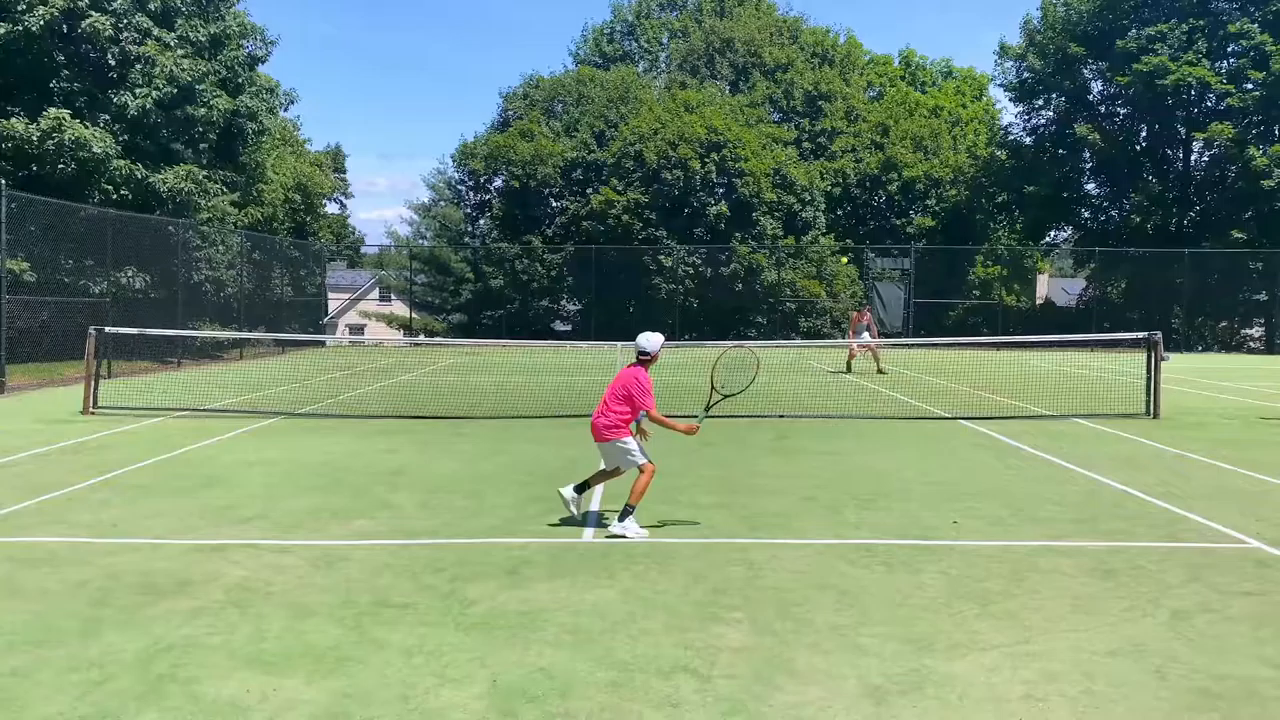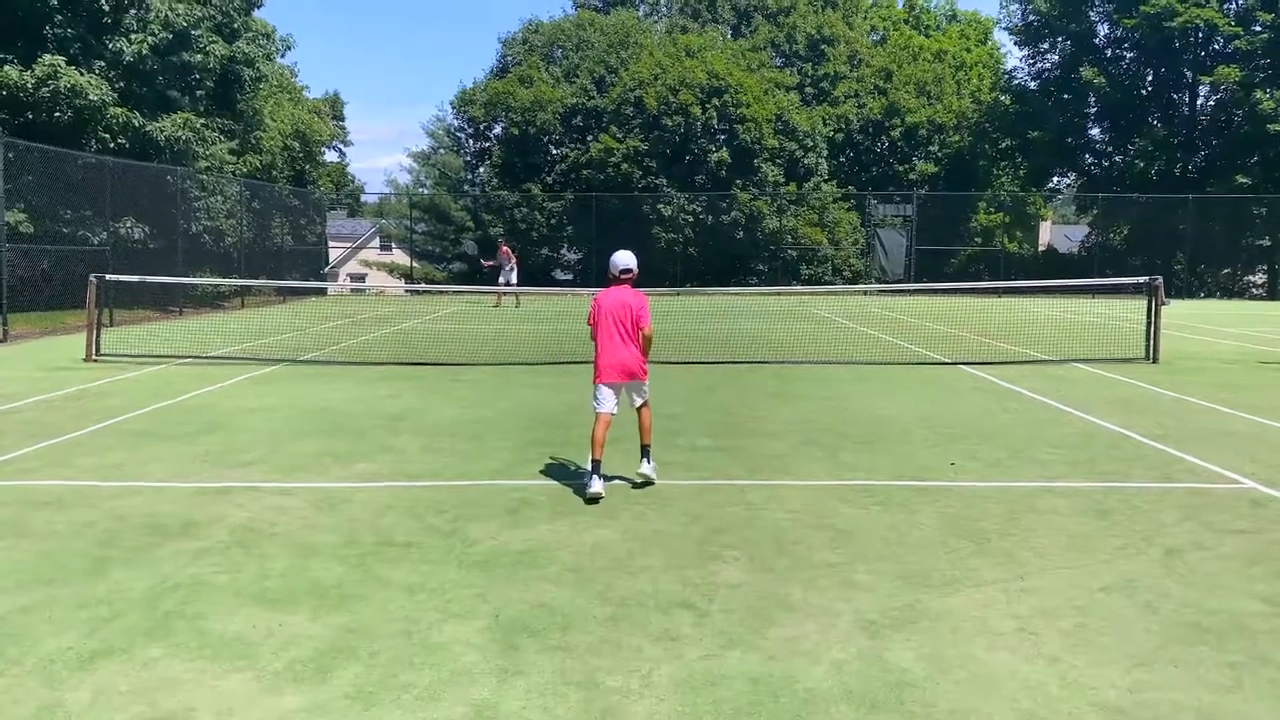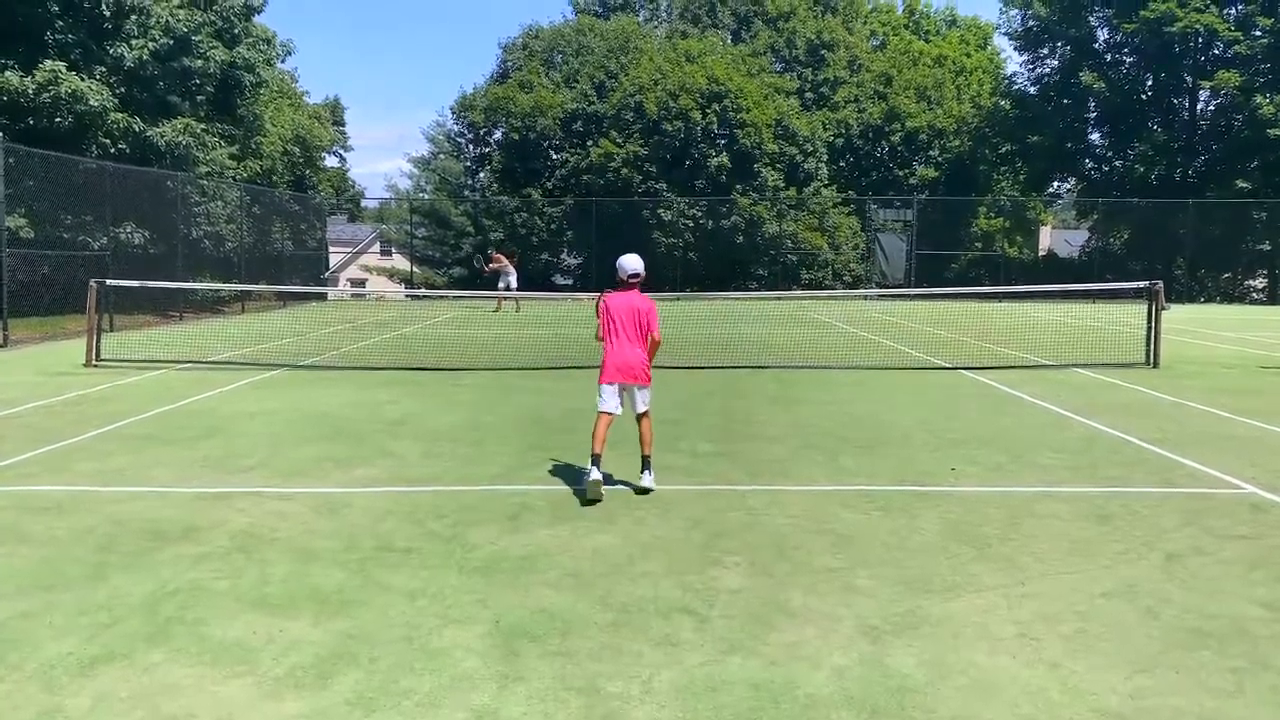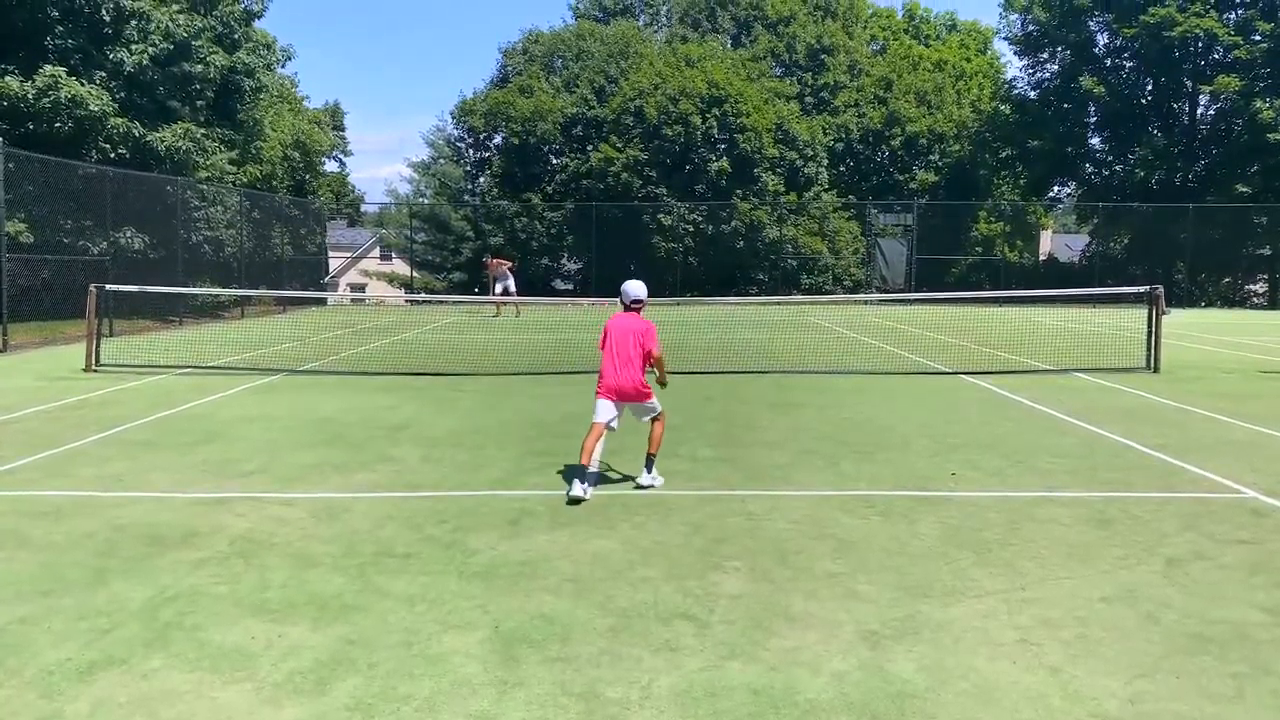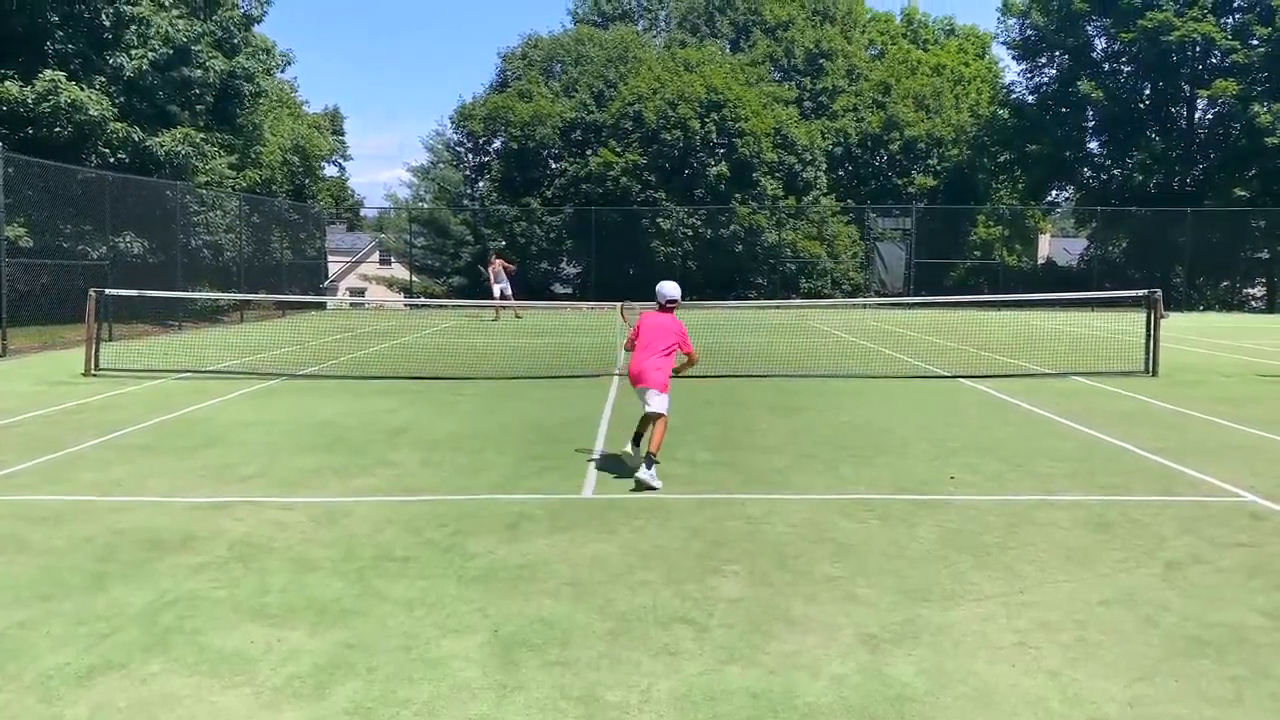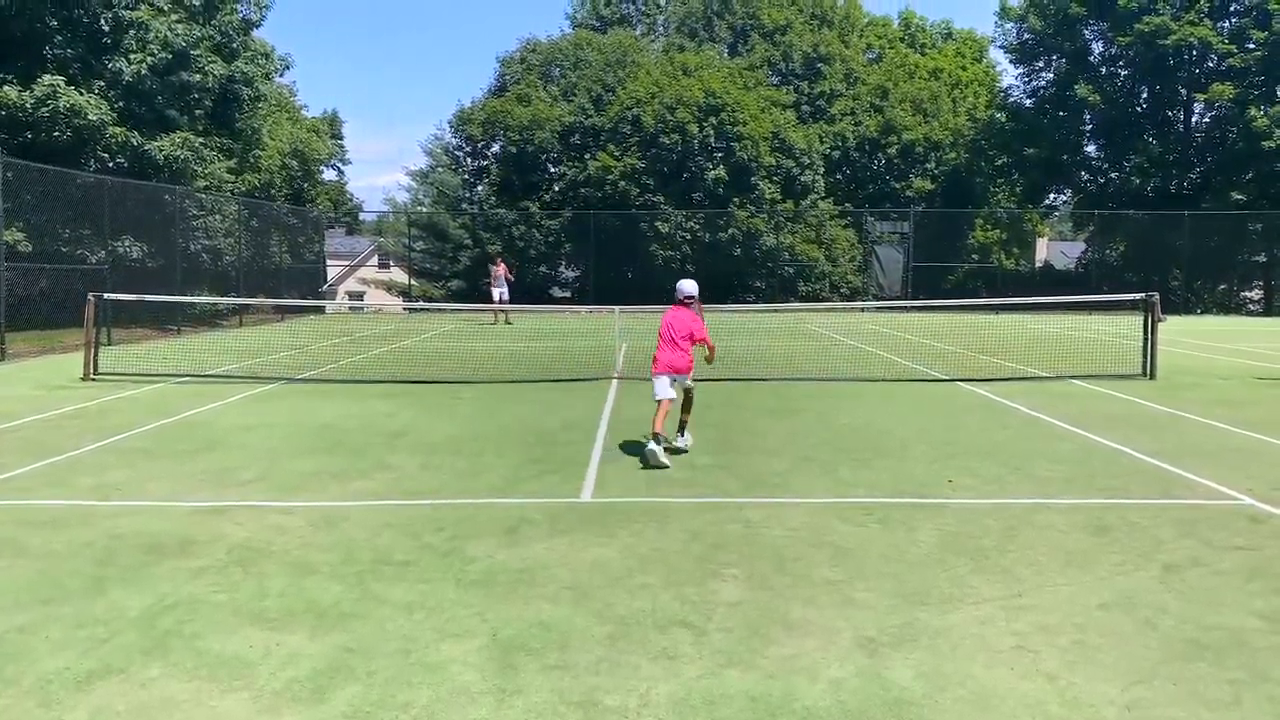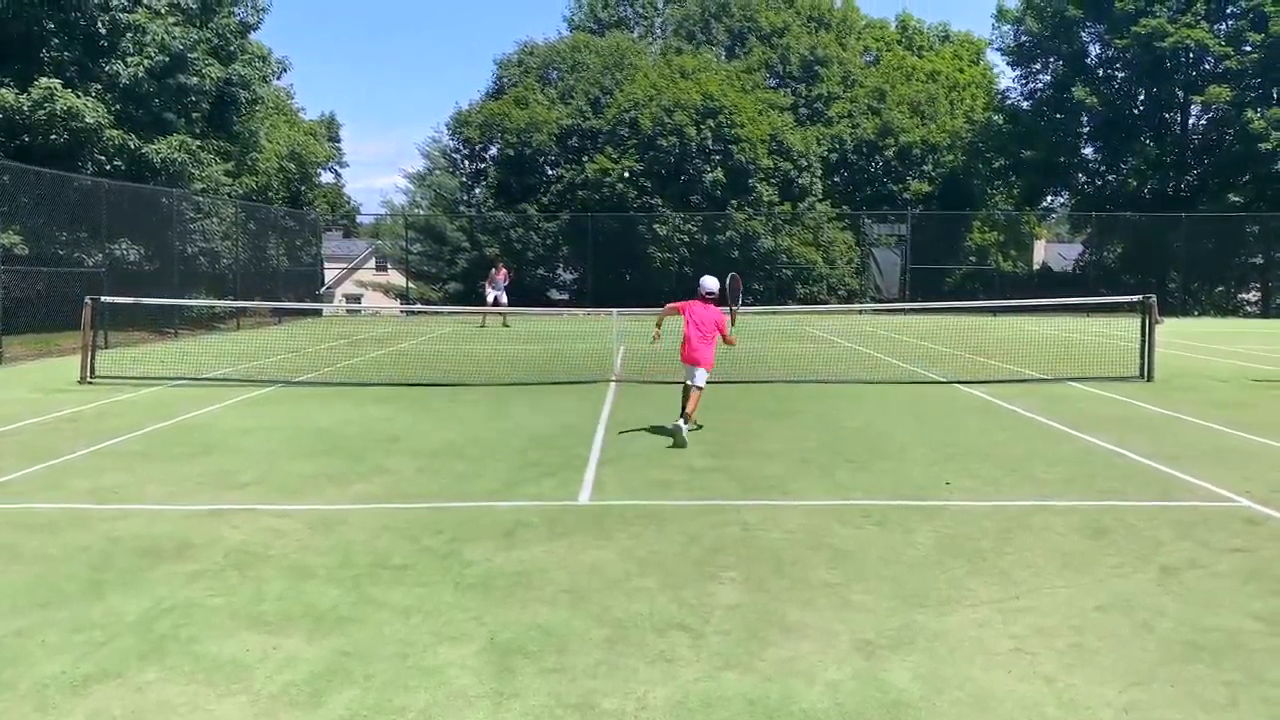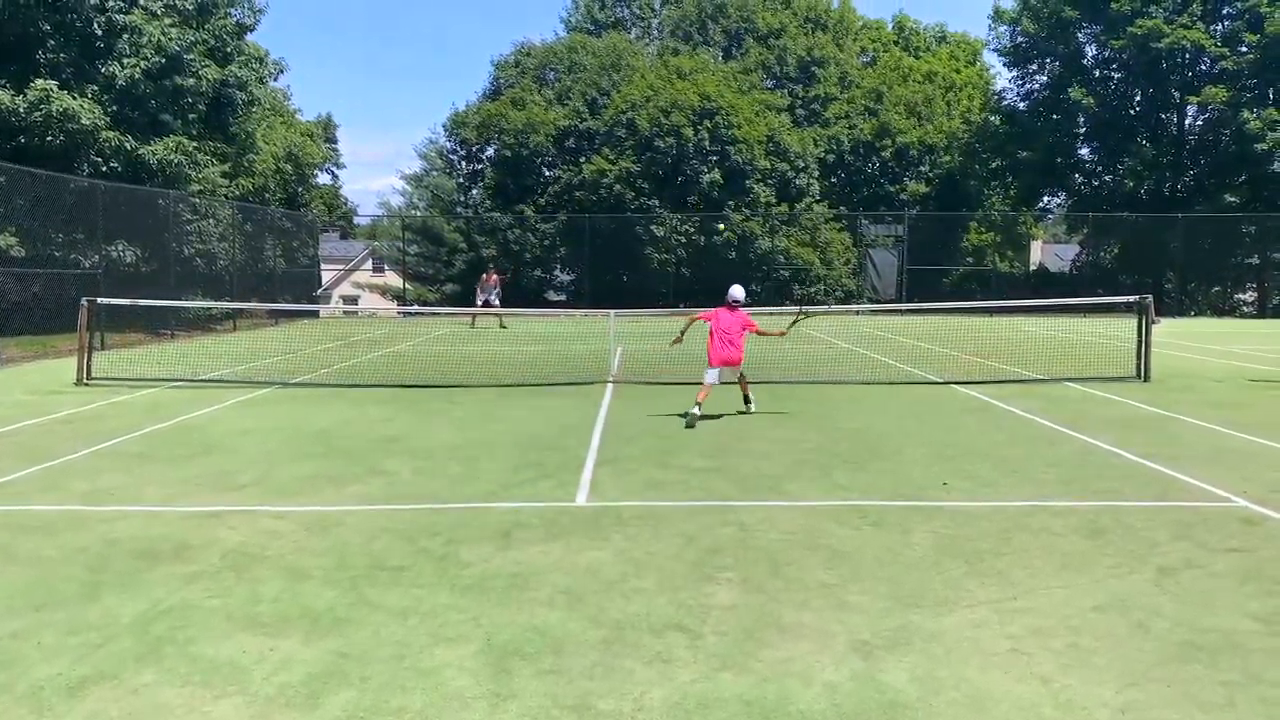
dt=0.3s
person 1, frame 1
left shoulder: (631, 370)
right shoulder: (641, 378)
right elbow: (652, 415)
left wrist: (637, 424)
right wrist: (680, 427)
left hip: (603, 424)
right hip: (613, 429)
left knee: (619, 467)
right knee: (647, 469)
left ankle: (575, 491)
right ankle: (623, 521)
person 1, frame 2
left shoulder: (599, 298)
right shoulder: (638, 298)
left elbow: (594, 336)
right elbow: (647, 333)
right wrist: (644, 357)
left hip: (606, 366)
right hip: (633, 365)
left knee: (603, 418)
right knee: (643, 406)
left ankle: (595, 477)
right ankle: (646, 461)
person 1, frame 3
left shoulder: (607, 300)
right shoulder: (648, 304)
left elbow: (600, 336)
right elbow: (656, 338)
right wrist: (648, 361)
left hip: (612, 367)
right hip: (638, 367)
left knee: (604, 416)
right knee: (643, 418)
left ankle: (595, 469)
right ankle: (646, 473)
person 1, frame 4
left shoulder: (611, 323)
right shoulder: (646, 326)
right elbow: (656, 355)
right wrist: (662, 375)
left hip: (608, 385)
right hip: (635, 385)
left knee: (596, 429)
right knee: (658, 417)
left ankle: (580, 481)
right ankle: (648, 472)
person 1, frame 5
left shoulder: (644, 318)
right shoulder: (677, 325)
left elbow: (628, 347)
right elbow: (693, 358)
right wrist: (681, 368)
left hip: (635, 372)
right hip: (656, 374)
left knee: (651, 412)
right knee: (660, 420)
left ankle: (633, 445)
right ankle: (646, 470)
person 1, frame 6
left shoulder: (669, 313)
right shoulder: (694, 319)
right elbow: (710, 345)
right wrist: (710, 357)
left hip: (661, 363)
right hip: (682, 364)
left knee: (663, 406)
right knee: (688, 392)
left ankle: (655, 443)
right ankle: (681, 436)
person 1, frame 7
left shoulder: (690, 305)
right shoulder: (718, 313)
left elbow: (668, 307)
right elbow: (727, 340)
left wrist: (657, 328)
right wrist: (733, 342)
left hip: (688, 354)
right hip: (705, 358)
left knee: (689, 385)
right knee: (695, 393)
left ankle: (684, 420)
right ankle: (683, 422)
person 1, frame 8
left shoulder: (716, 312)
right shoulder: (744, 317)
left elbow: (693, 317)
right elbow: (760, 331)
left wrist: (681, 334)
right wrist: (779, 333)
left hip: (716, 358)
right hip: (735, 358)
left knee: (706, 386)
right knee: (740, 375)
left ankle: (696, 409)
right ankle: (748, 403)
